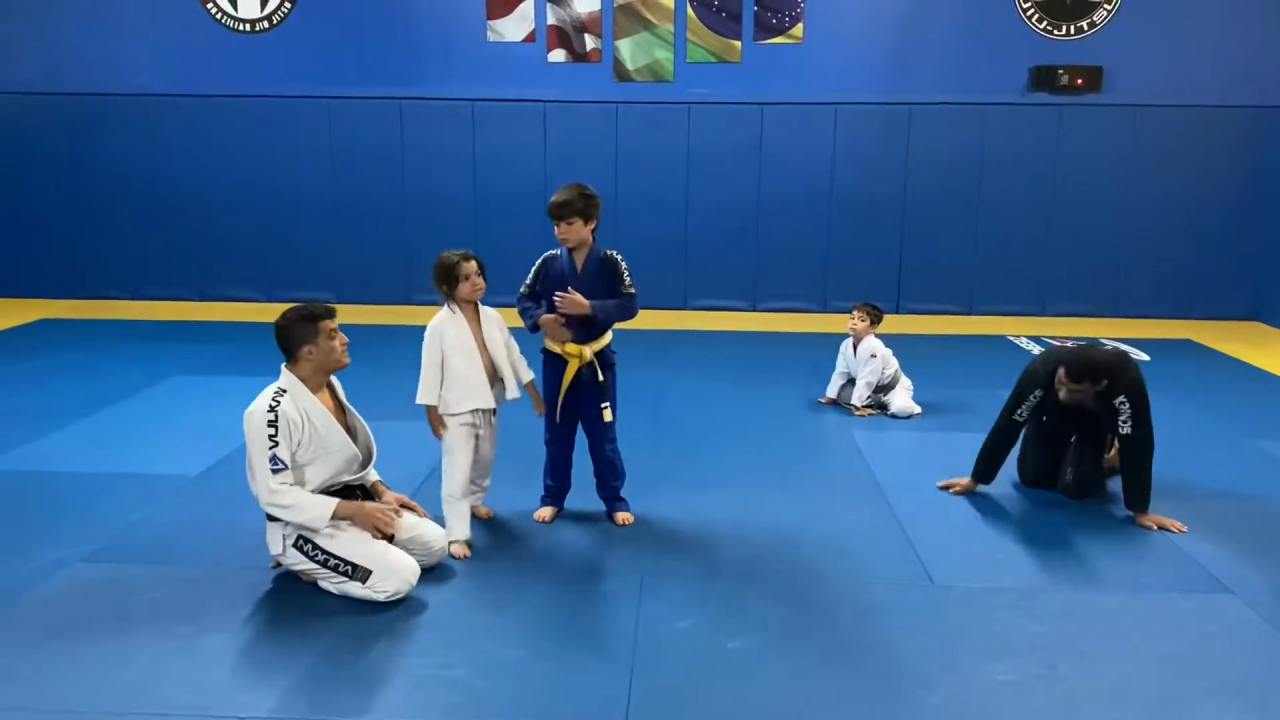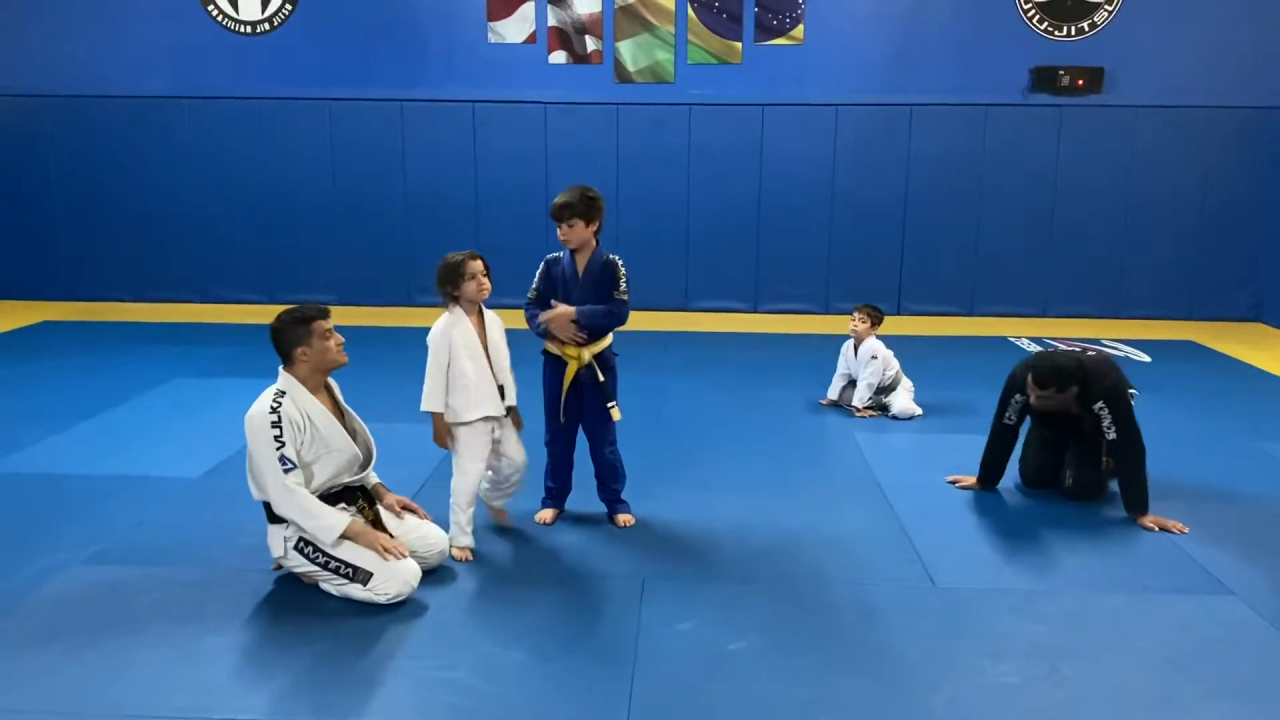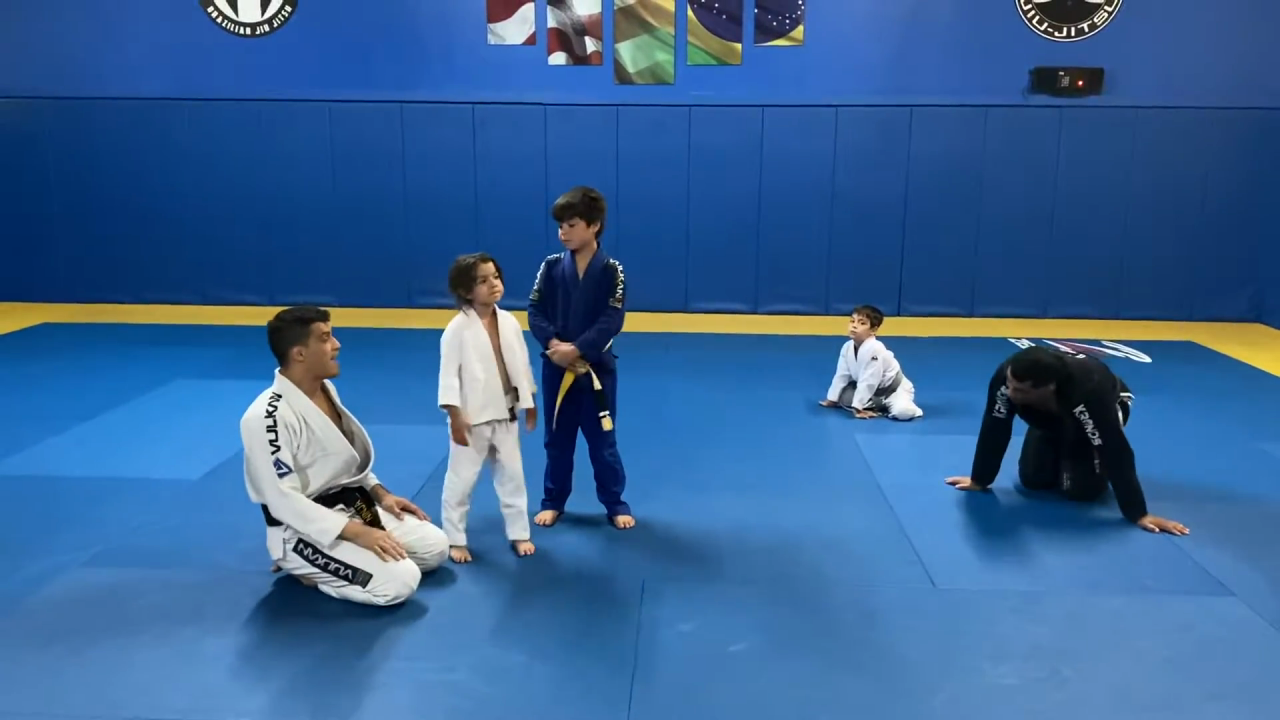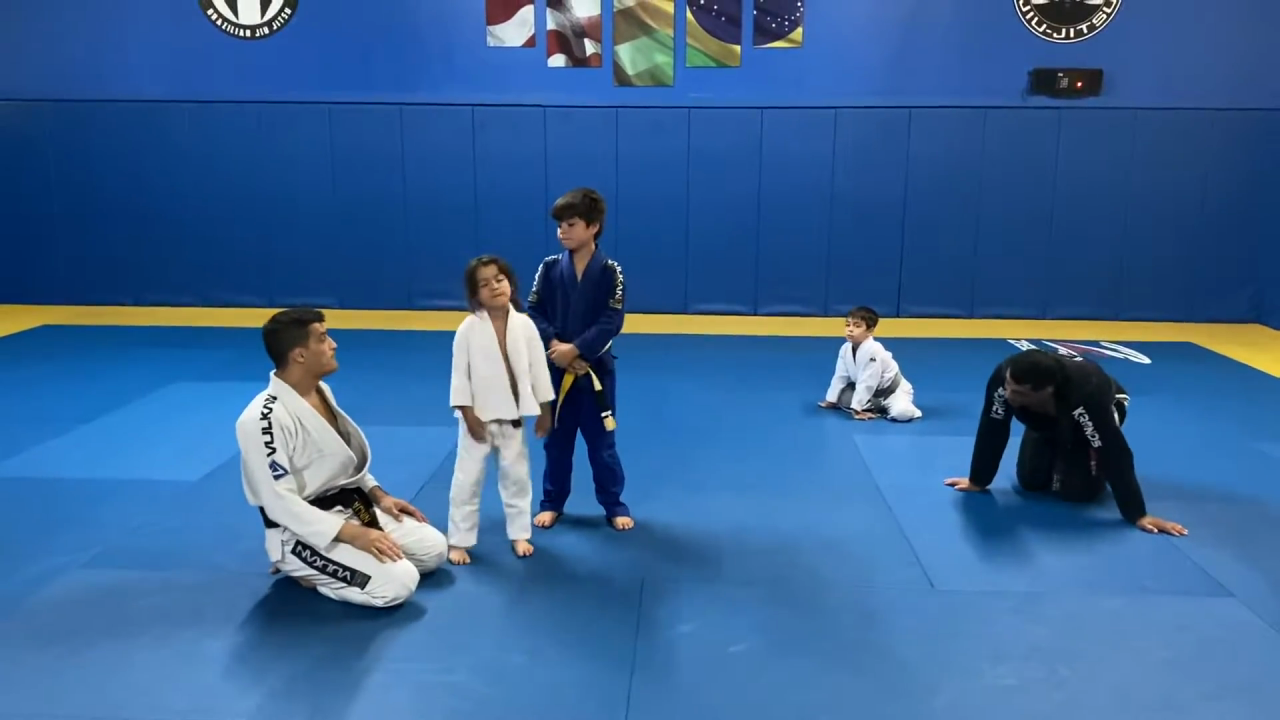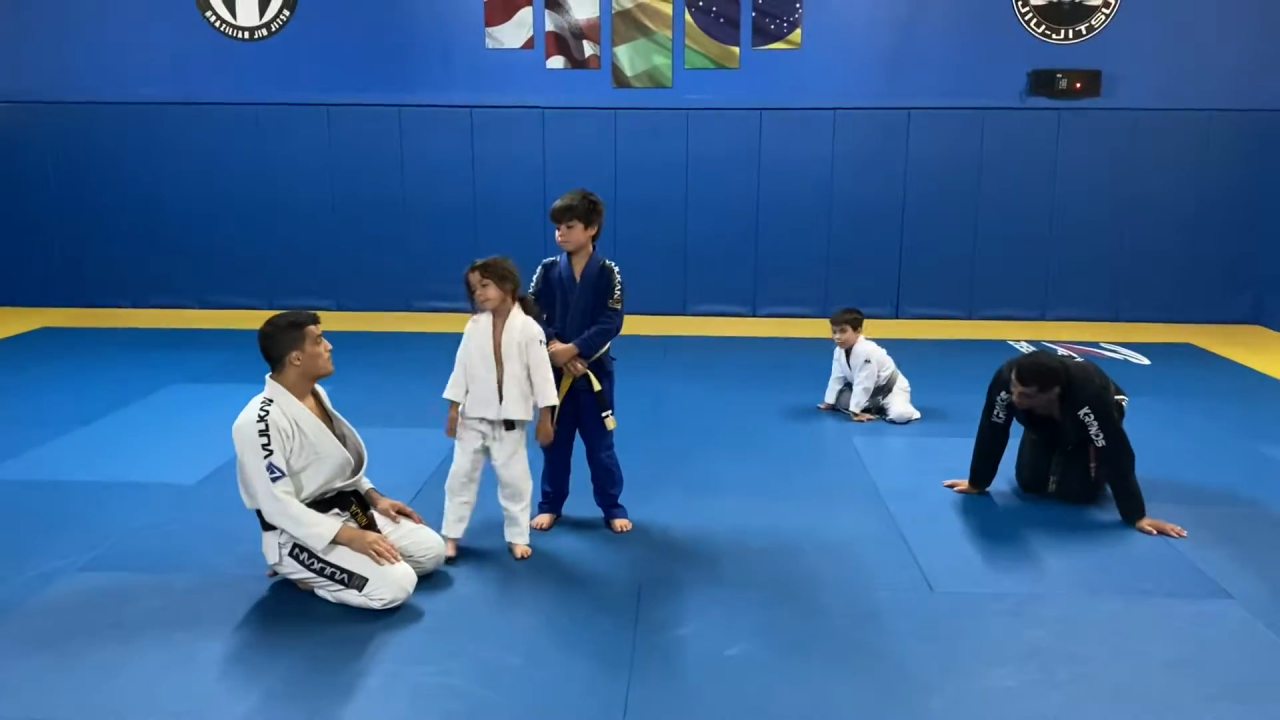
dt=0.2s
person 1, frame 1
left shoulder: (611, 262)
right shoulder: (548, 262)
left elbow: (629, 306)
right elbow: (525, 300)
left wrist: (589, 308)
right wrist: (540, 320)
left hip: (597, 360)
right hip: (558, 360)
left knee: (602, 435)
right knee: (557, 434)
left ankle: (614, 499)
right ankle: (552, 498)
person 1, frame 2
left shoulder: (611, 266)
right shoulder: (551, 264)
left elbow: (618, 312)
right elbow: (533, 306)
left wrist: (574, 313)
right wrist: (550, 325)
left hip: (597, 362)
right hip: (558, 362)
left knee: (602, 437)
right knee: (557, 436)
left ankle: (615, 501)
right ankle: (553, 499)
person 1, frame 3
left shoulder: (611, 270)
right shoulder: (551, 266)
left elbow: (611, 322)
right elbow: (535, 312)
left wrist: (575, 350)
right wrist: (555, 345)
left hip: (596, 366)
right hip: (557, 367)
left knee: (602, 439)
right knee: (557, 438)
left ankle: (615, 503)
right ankle: (553, 501)
person 1, frame 4
left shoulder: (610, 271)
right shoulder: (549, 268)
left elbow: (611, 323)
right elbow: (534, 313)
left wrist: (575, 350)
right wrist: (555, 345)
left hip: (595, 367)
right hip: (556, 367)
left knee: (601, 441)
right knee: (556, 440)
left ankle: (614, 504)
right ankle: (552, 502)
person 1, frame 5
left shoulder: (607, 272)
right shoulder: (548, 270)
left elbow: (610, 323)
left wrist: (573, 349)
right wrist: (554, 346)
left hip: (593, 368)
right hip: (554, 369)
left knee: (599, 442)
right knee: (554, 441)
left ankle: (612, 506)
right ankle: (550, 505)
person 2, frame 1
left shoulder: (492, 317)
right shoulder: (440, 324)
left elbow: (512, 354)
right elbow: (431, 369)
left wrist: (533, 391)
right wrist: (432, 412)
left hip: (488, 405)
right hip: (456, 410)
left knee: (484, 460)
right knee: (457, 471)
left ankle: (474, 501)
right ankle: (457, 535)
person 2, frame 2
left shoulder: (492, 320)
right shoulder: (444, 328)
right elbow: (436, 375)
left wrist: (512, 407)
right wrist: (438, 421)
left hip: (497, 412)
right hip: (465, 417)
left knee: (516, 462)
right knee: (468, 478)
left ankle: (494, 501)
right ankle: (460, 539)
person 2, frame 3
left shoulder: (509, 321)
right shoulder: (458, 328)
left elbow: (522, 365)
right elbow: (449, 374)
left wrist: (530, 404)
right wrist: (455, 416)
left hip: (506, 416)
right hip: (473, 418)
left knee: (512, 476)
right knee: (461, 478)
left ankle: (519, 533)
right ankle: (455, 539)
person 2, frame 4
left shoulder: (524, 325)
right shoulder: (469, 328)
left elbow: (538, 369)
right elbow: (460, 375)
left wrist: (544, 411)
right wrist: (468, 414)
left hip: (513, 418)
right hip: (480, 417)
left knee: (517, 477)
right knee: (468, 479)
left ankle: (519, 534)
right ankle: (458, 540)
person 2, frame 5
left shoulder: (528, 328)
right shoulder: (475, 325)
left elbow: (541, 373)
right elbow: (461, 370)
left wrist: (545, 419)
right wrist: (453, 410)
left hip: (509, 420)
right hip: (473, 417)
left knee: (514, 479)
right knee: (461, 475)
left ankle: (517, 536)
right ankle: (451, 536)
person 3, frame 1
left shoulder: (330, 384)
right shoulder: (272, 411)
right elbow: (275, 496)
left wrist: (380, 490)
right wrist: (351, 511)
right hip: (305, 526)
left knee: (434, 543)
right knee: (400, 577)
left ankle: (318, 562)
right ankle: (302, 563)
person 3, frame 2
left shoulder: (326, 386)
right shoulder: (272, 413)
right elbow: (288, 498)
left wrist: (381, 493)
right wrist: (360, 533)
left hip: (352, 504)
right hip: (305, 528)
left knee: (435, 545)
right knee: (401, 580)
left ankle: (319, 564)
right ankle: (304, 566)
person 3, frame 3
left shoulder: (324, 388)
right shoulder: (268, 417)
right elbow: (285, 502)
left wrist: (380, 494)
right wrist: (357, 534)
left hip: (352, 505)
right hip: (303, 530)
left knee: (434, 547)
right knee: (399, 581)
left ankle: (333, 562)
right ankle: (304, 568)
person 3, frame 4
left shoulder: (320, 390)
right shoulder: (265, 419)
right elbow: (281, 504)
left wrist: (379, 495)
right wrist: (353, 535)
right hip: (302, 532)
left knee: (433, 549)
right knee: (398, 583)
left ankle: (325, 566)
right ankle: (303, 569)
person 3, frame 5
left shoulder: (315, 393)
right shoulder: (261, 422)
right elbow: (278, 506)
left wrist: (375, 497)
right wrist: (350, 537)
right hip: (300, 535)
left knee: (431, 550)
right knee: (395, 585)
left ankle: (323, 569)
right ankle: (300, 571)
person 4, frame 1
left shoulder: (1126, 380)
right shoulder: (1042, 370)
left elbow: (1137, 445)
right elbow: (1007, 425)
left wrist: (1140, 511)
right wrist: (976, 480)
left hip: (1099, 422)
right hip: (1054, 417)
left knee: (1076, 487)
right knee: (1032, 478)
left ankle: (1110, 457)
right ankle: (1067, 450)
person 4, frame 2
left shoulder: (1107, 386)
right shoulder: (1022, 376)
left elbow: (1128, 448)
right elbow: (1003, 431)
left wrist: (1140, 513)
right wrist: (984, 481)
left hip: (1095, 425)
right hip: (1053, 422)
left knee: (1078, 487)
right knee: (1034, 478)
left ankle: (1108, 461)
right ankle: (1067, 454)
person 4, frame 3
left shoulder: (1090, 390)
right shoulder: (1007, 375)
left elbow: (1116, 451)
right elbow: (994, 430)
left wrist: (1138, 514)
right wrist: (979, 480)
left hip: (1103, 410)
right hip: (1049, 419)
left knee: (1080, 489)
right knee: (1033, 480)
right ankle: (1065, 455)
person 4, frame 4
left shoulder: (1087, 393)
right shoulder: (1004, 377)
left elbow: (1114, 453)
right elbow: (992, 432)
left wrist: (1137, 515)
right wrist: (978, 481)
left hip: (1100, 412)
right hip: (1046, 422)
left knee: (1077, 490)
right knee: (1031, 481)
left ankle: (1088, 465)
right ankle: (1060, 457)
person 4, frame 5
left shoulder: (1090, 394)
right shoulder: (1006, 378)
left elbow: (1117, 453)
right elbow: (992, 433)
left wrist: (1136, 516)
right wrist: (977, 483)
left hip: (1088, 427)
right hip: (1045, 425)
left knee: (1076, 491)
right knee: (1030, 483)
left ankle: (1094, 469)
right ankle: (1059, 458)
